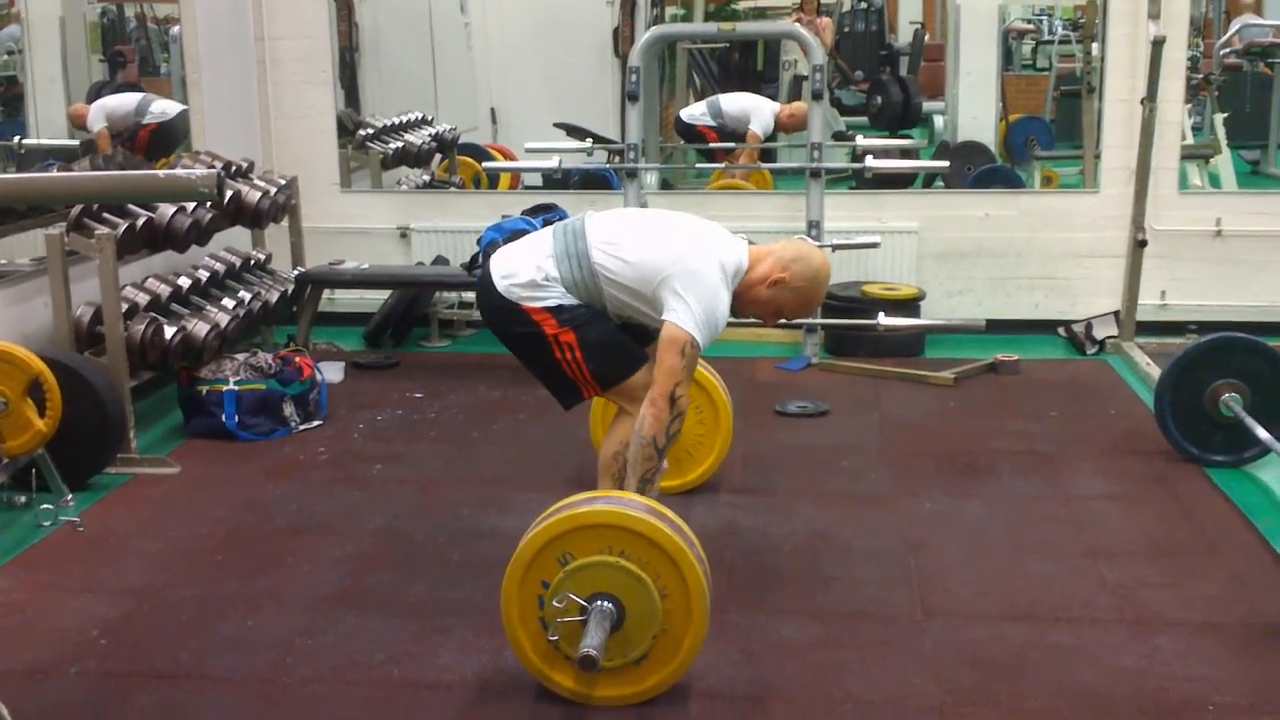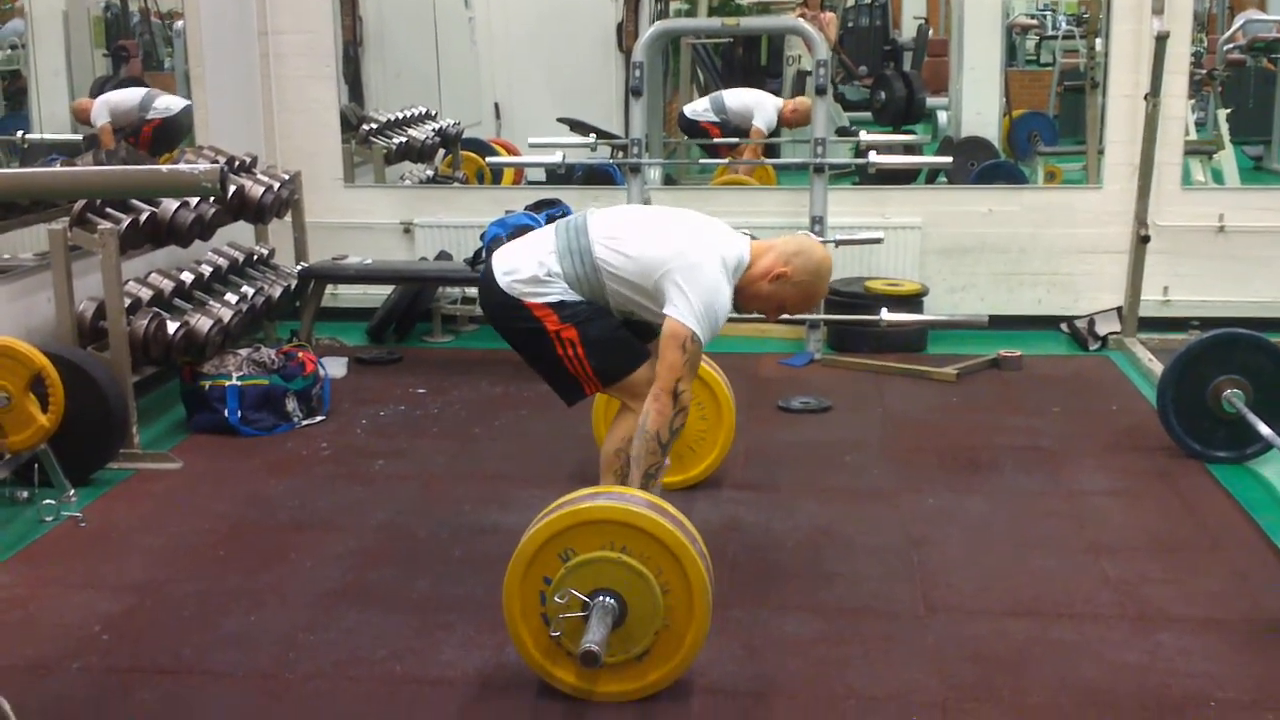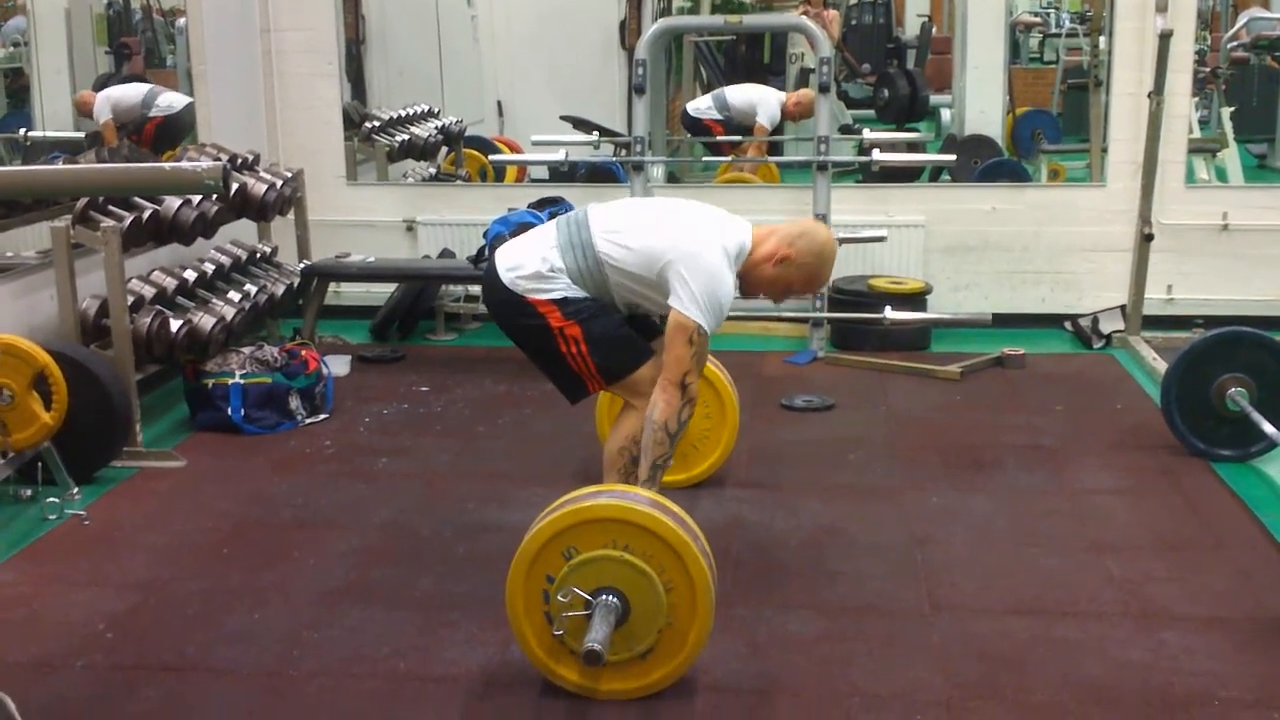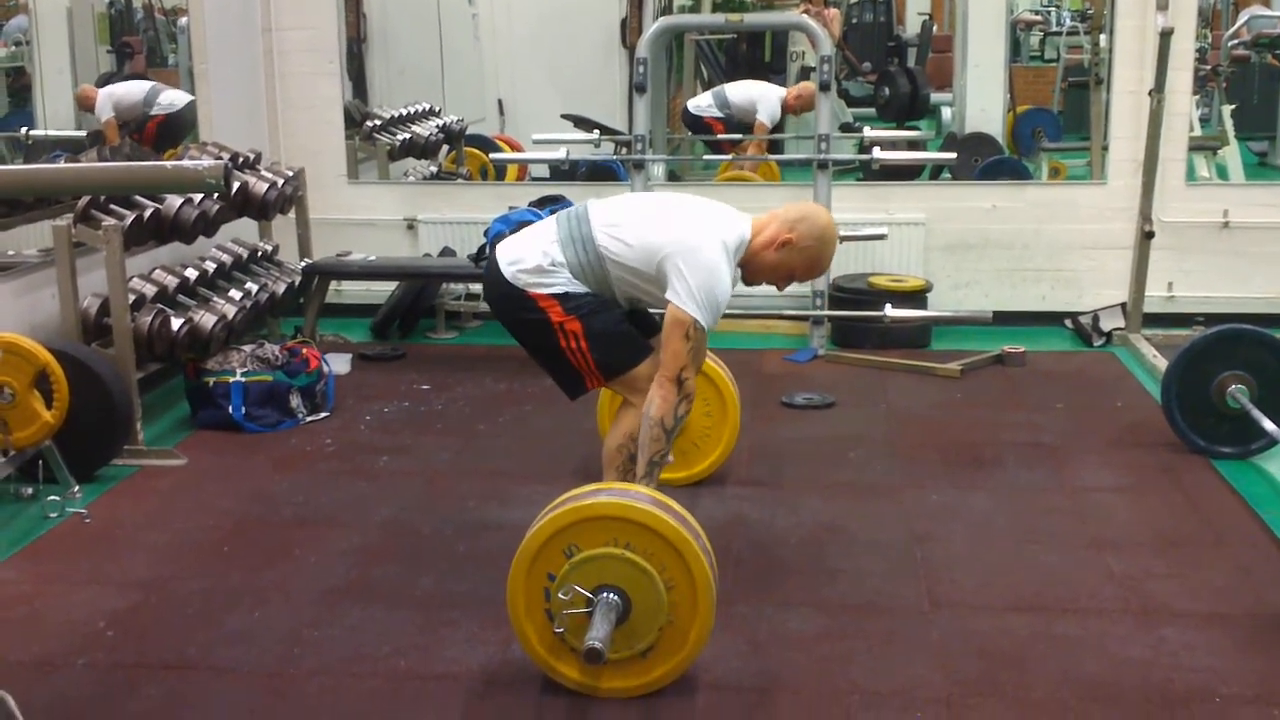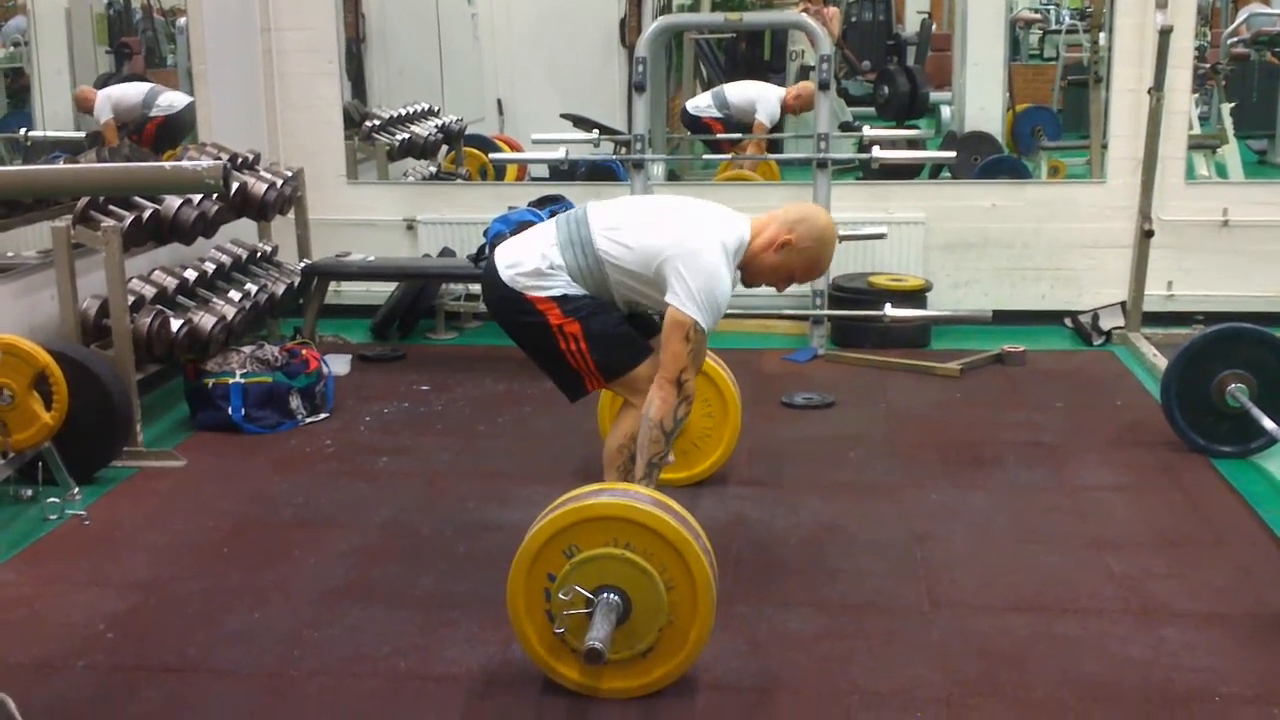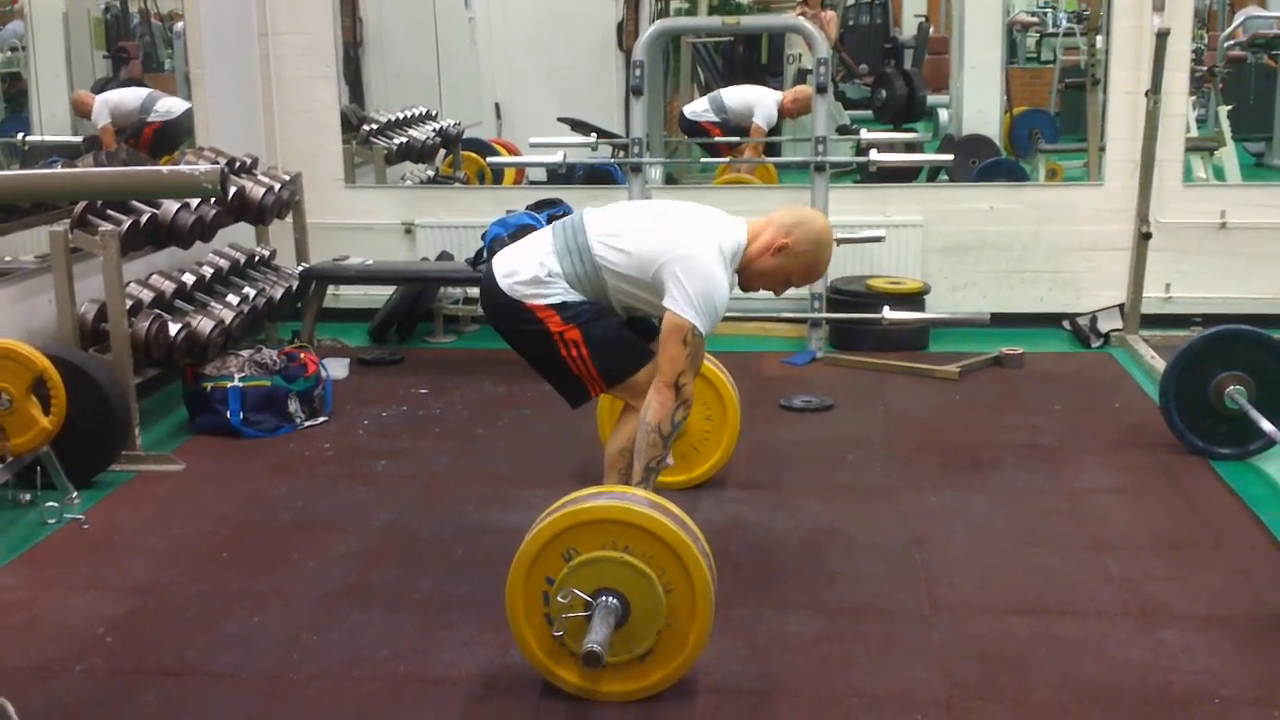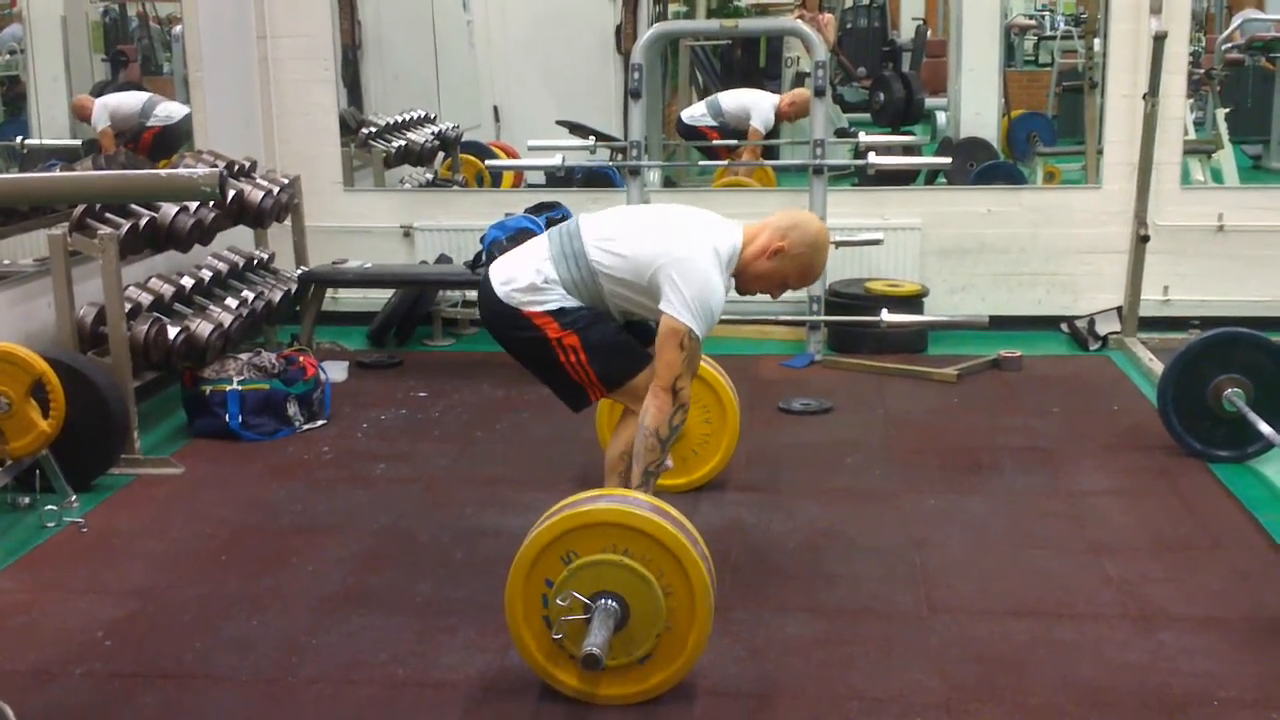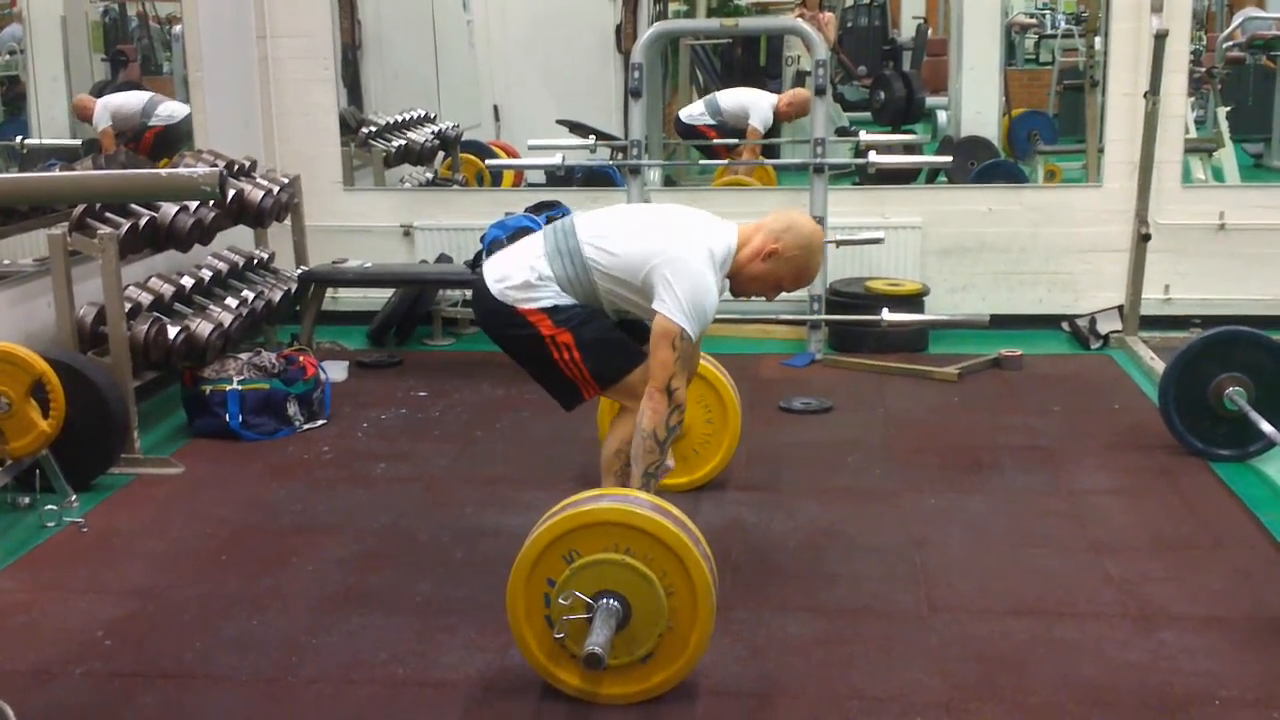
dt=0.1s
person 1, frame 1
left shoulder: (721, 253)
right shoulder: (707, 288)
right elbow: (663, 402)
left hip: (528, 269)
right hip: (522, 290)
left knee: (655, 376)
right knee: (641, 398)
person 1, frame 2
left shoulder: (721, 245)
right shoulder: (708, 283)
right elbow: (667, 397)
left hip: (533, 268)
right hip: (524, 288)
left knee: (653, 369)
right knee: (643, 395)
person 1, frame 3
left shoulder: (724, 236)
right shoulder: (711, 272)
right elbow: (675, 388)
left hip: (536, 263)
right hip: (528, 283)
left knee: (656, 369)
right knee: (647, 393)
person 1, frame 4
left shoulder: (723, 228)
right shoulder: (709, 264)
right elbow: (672, 383)
right wrist: (644, 489)
left hip: (538, 260)
right hip: (529, 279)
left knee: (657, 362)
right knee: (644, 390)
person 1, frame 5
left shoulder: (721, 231)
right shoulder: (709, 266)
right elbow: (672, 385)
right wrist: (643, 490)
left hip: (535, 262)
right hip: (528, 281)
left knee: (656, 365)
right knee: (645, 390)
person 1, frame 6
left shoulder: (719, 234)
right shoulder: (706, 272)
right elbow: (670, 389)
left hip: (535, 272)
right hip: (526, 290)
left knee: (653, 377)
right knee: (647, 393)
person 1, frame 7
left shoulder: (715, 239)
right shoulder: (702, 275)
right elbow: (667, 393)
left hip: (531, 277)
right hip: (523, 296)
left knee: (659, 374)
right knee: (646, 397)
person 1, frame 8
left shoulder: (712, 240)
right shoulder: (696, 274)
right elbow: (662, 393)
left hip: (525, 275)
right hip: (517, 292)
left knee: (650, 374)
right knee: (642, 393)
